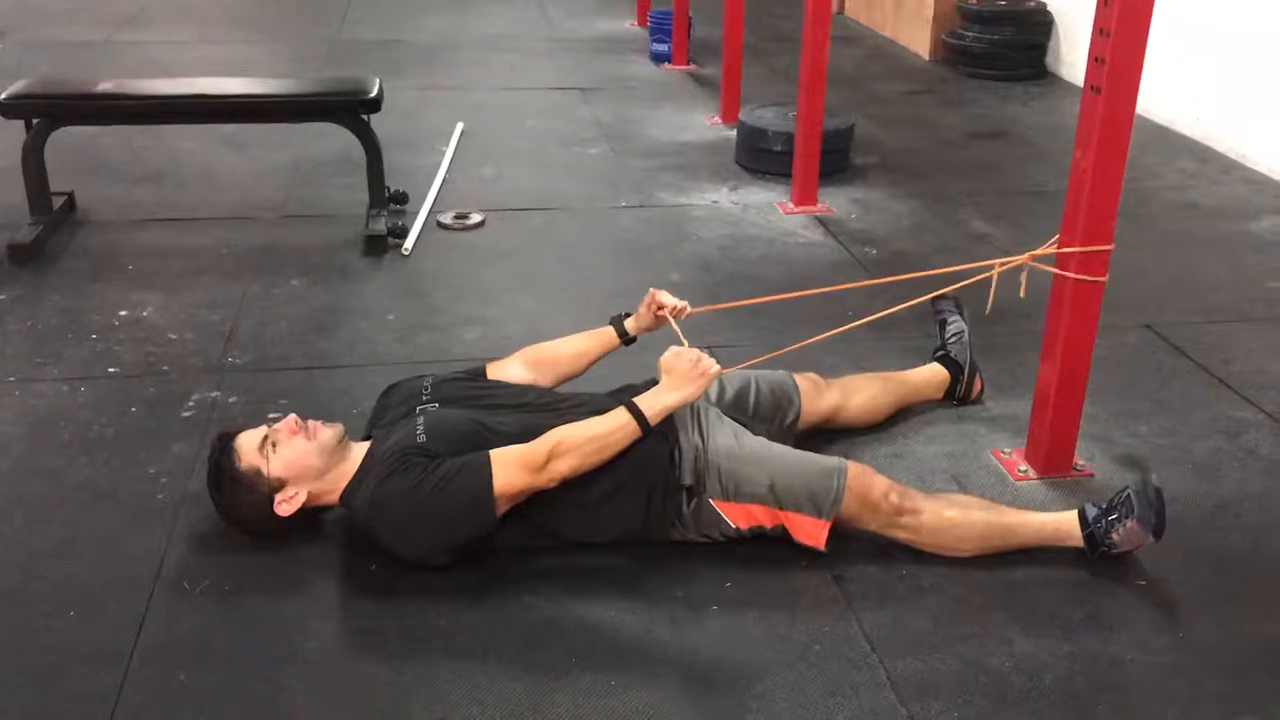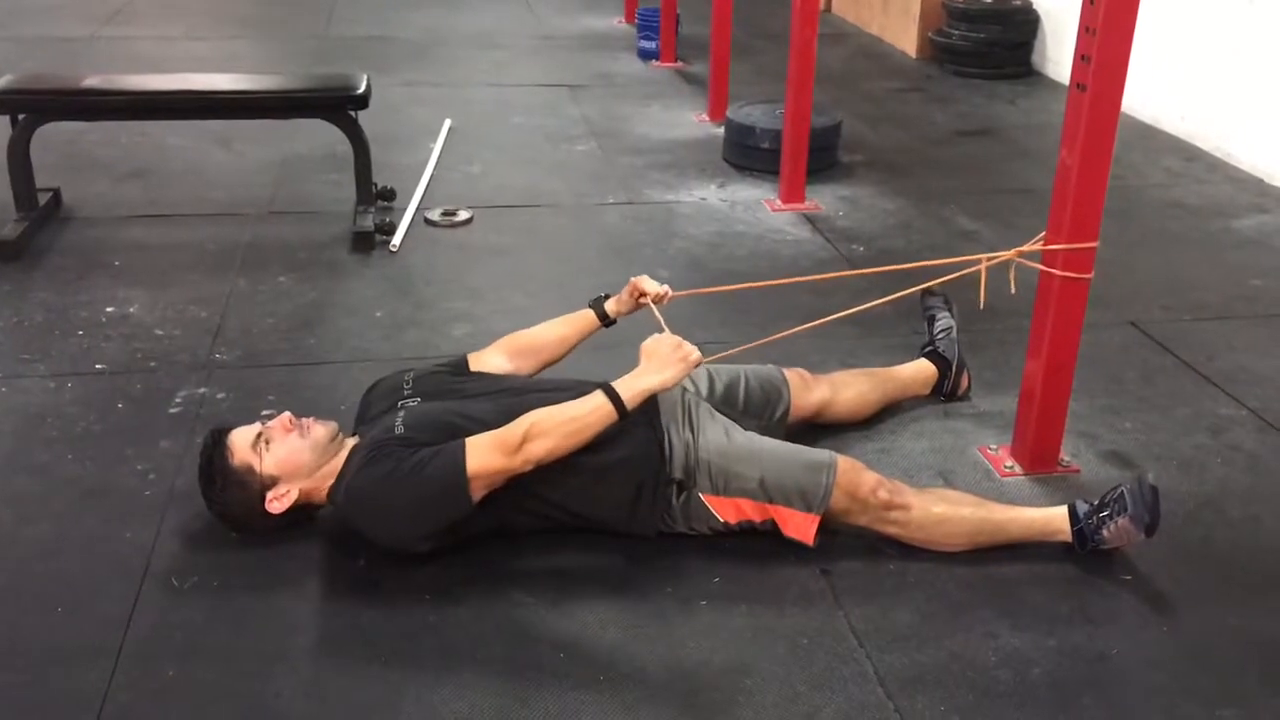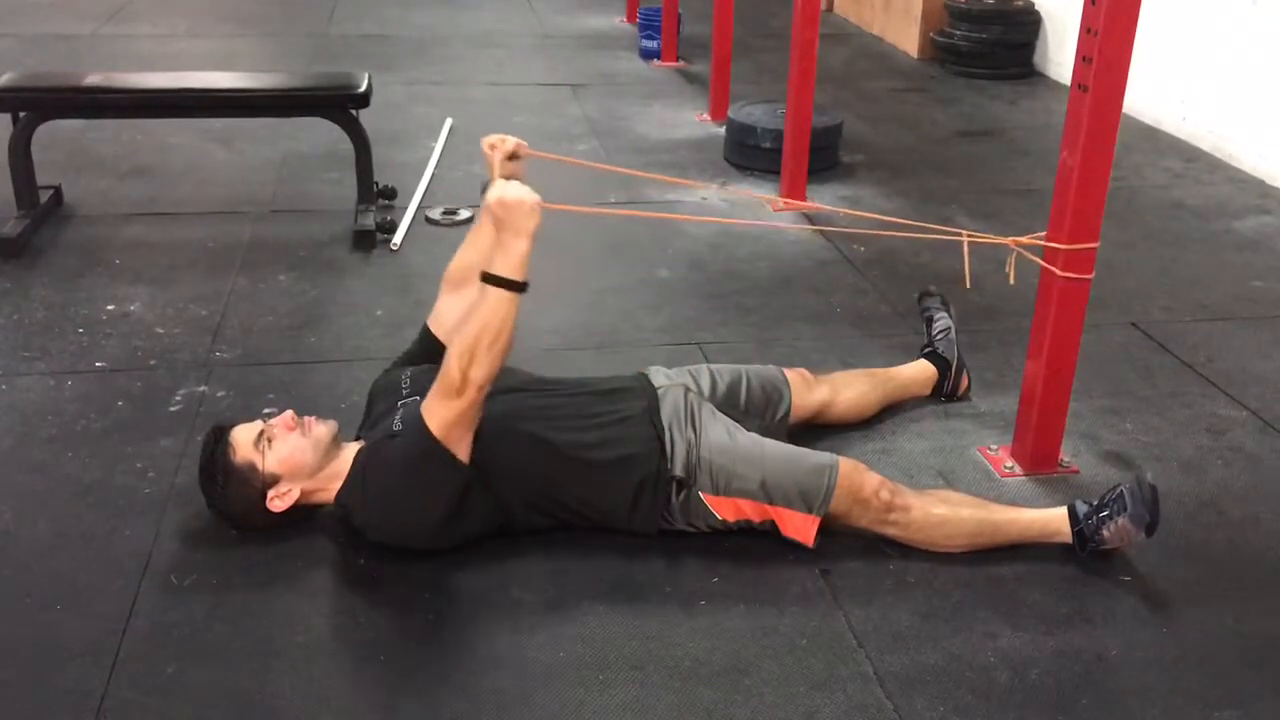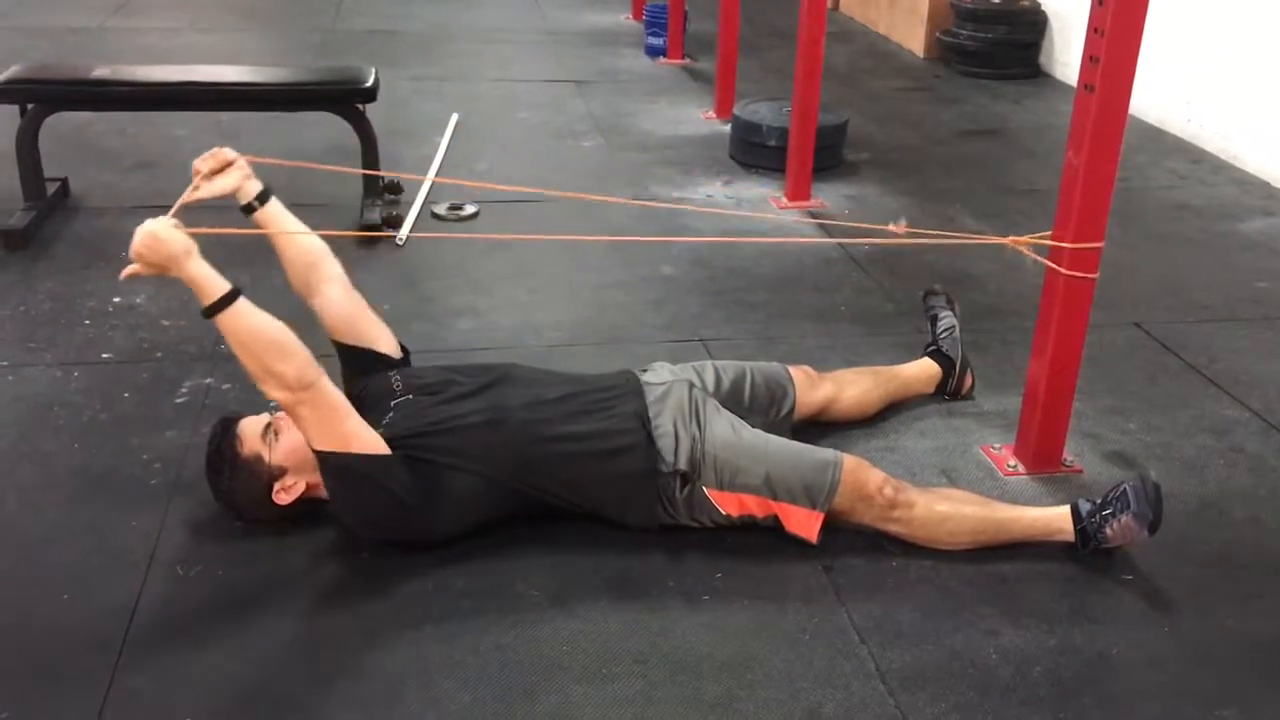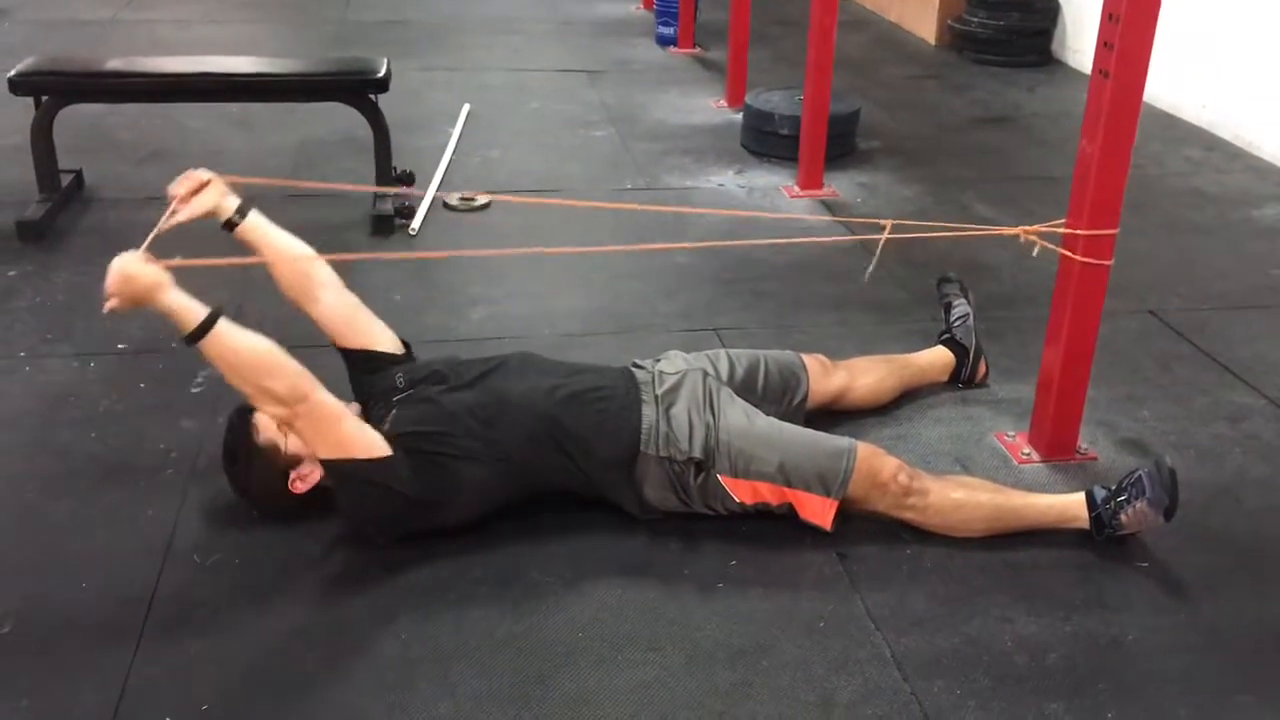
dt=1s
person 1, frame 1
left shoulder: (397, 407)
right shoulder: (402, 509)
left elbow: (525, 371)
right elbow: (545, 465)
left wrist: (630, 326)
right wrist: (662, 395)
left hip: (658, 411)
right hip: (677, 476)
left knee: (819, 394)
right knee: (884, 501)
left ankle: (946, 373)
right ankle: (1086, 529)
person 1, frame 2
left shoulder: (383, 402)
right shoulder: (383, 500)
left elbow: (502, 360)
right elbow: (521, 451)
left wrist: (608, 309)
right wrist: (639, 381)
left hip: (649, 407)
right hip: (663, 473)
left knee: (809, 388)
right knee: (875, 498)
left ankle: (934, 370)
right ankle: (1075, 526)
person 1, frame 3
left shoulder: (389, 403)
right shoulder: (391, 502)
left elbow: (457, 307)
right elbow: (464, 395)
left wrist: (491, 191)
right wrist: (511, 243)
left hip: (648, 396)
right hip: (666, 471)
left knee: (809, 388)
right knee: (876, 500)
left ankle: (935, 370)
right ankle: (1074, 525)
person 1, frame 4
left shoulder: (385, 400)
right shoulder: (382, 506)
left elbow: (329, 290)
right elbow: (300, 379)
left wrist: (252, 194)
right wrist: (193, 270)
left hip: (648, 393)
right hip: (662, 464)
left knee: (815, 387)
right knee: (878, 496)
left ankle: (938, 369)
right ankle: (1076, 524)
person 1, frame 5
left shoulder: (392, 392)
right shoulder: (388, 493)
left elbow: (322, 294)
right elbow: (300, 395)
left wrist: (233, 211)
right wrist: (177, 304)
left hip: (650, 385)
right hip: (665, 456)
left knee: (826, 375)
right knee: (888, 485)
left ankle: (949, 360)
right ankle: (1092, 512)
